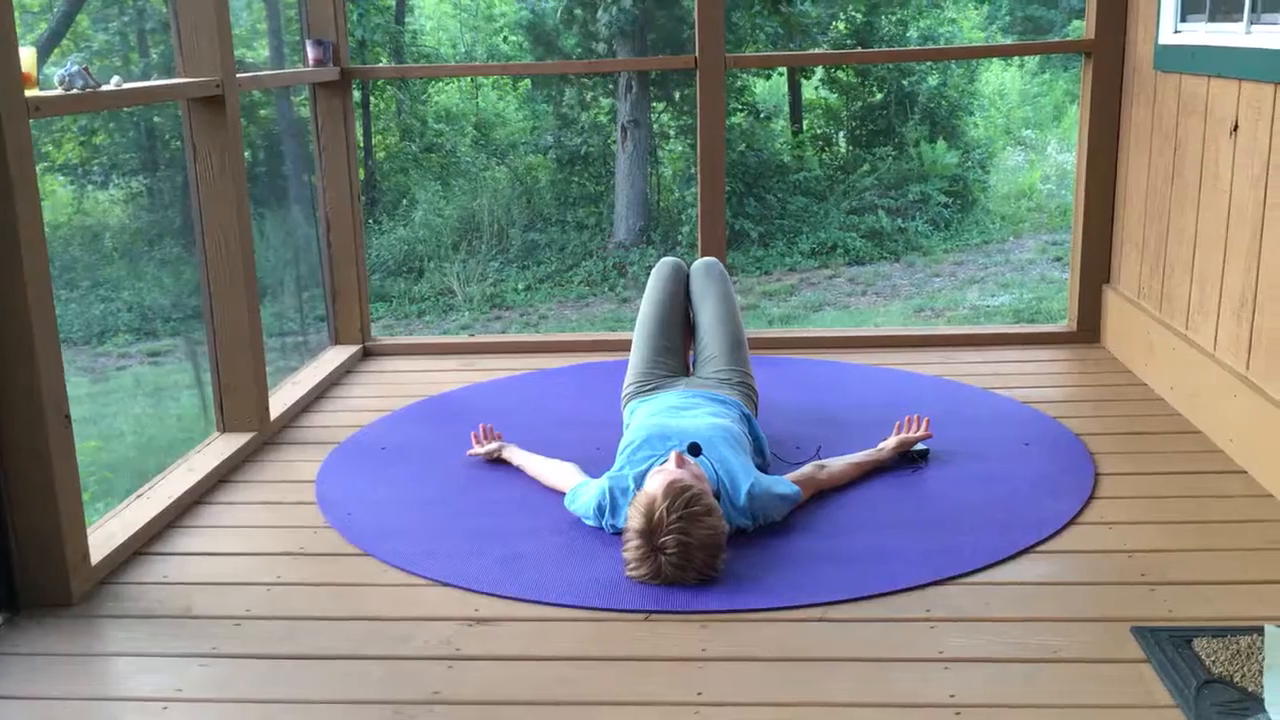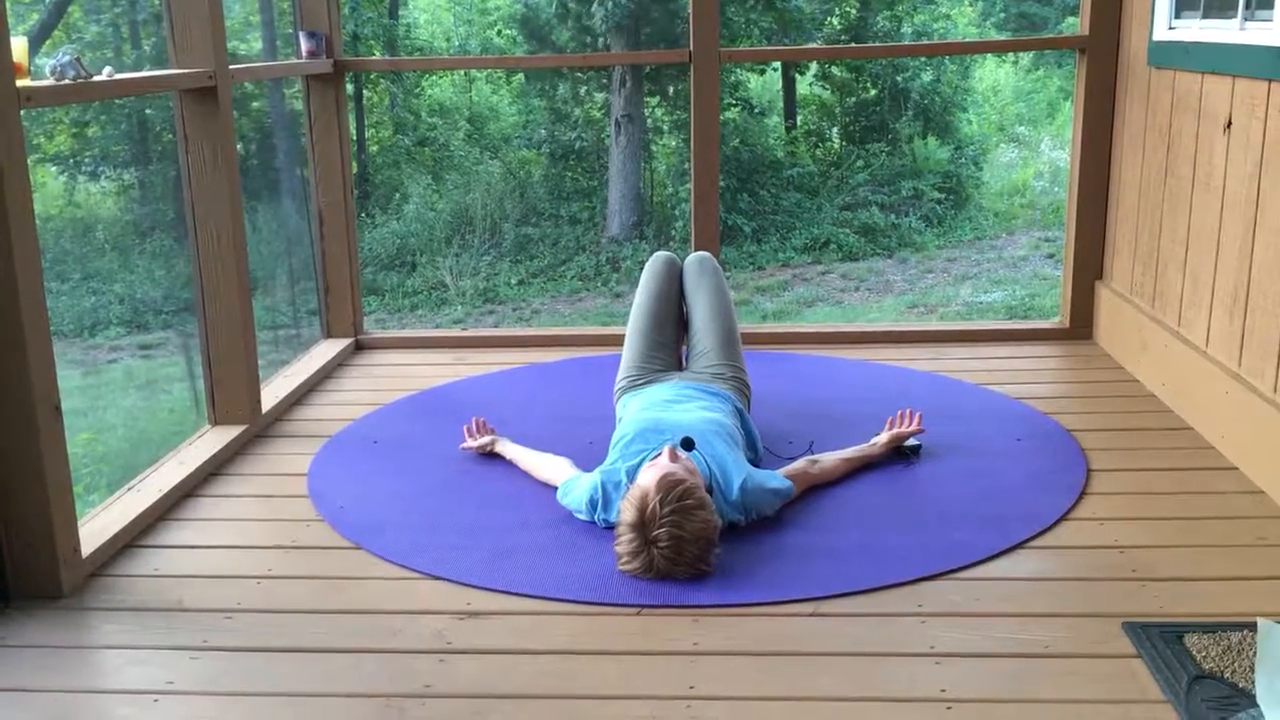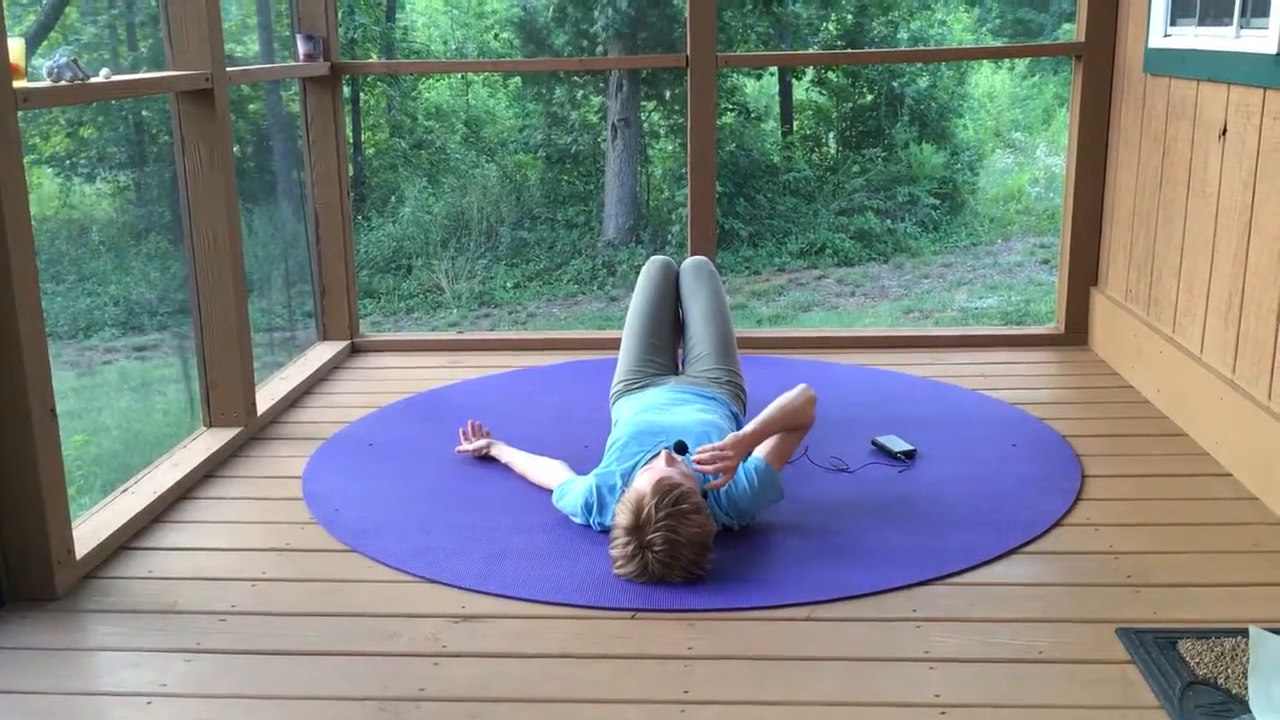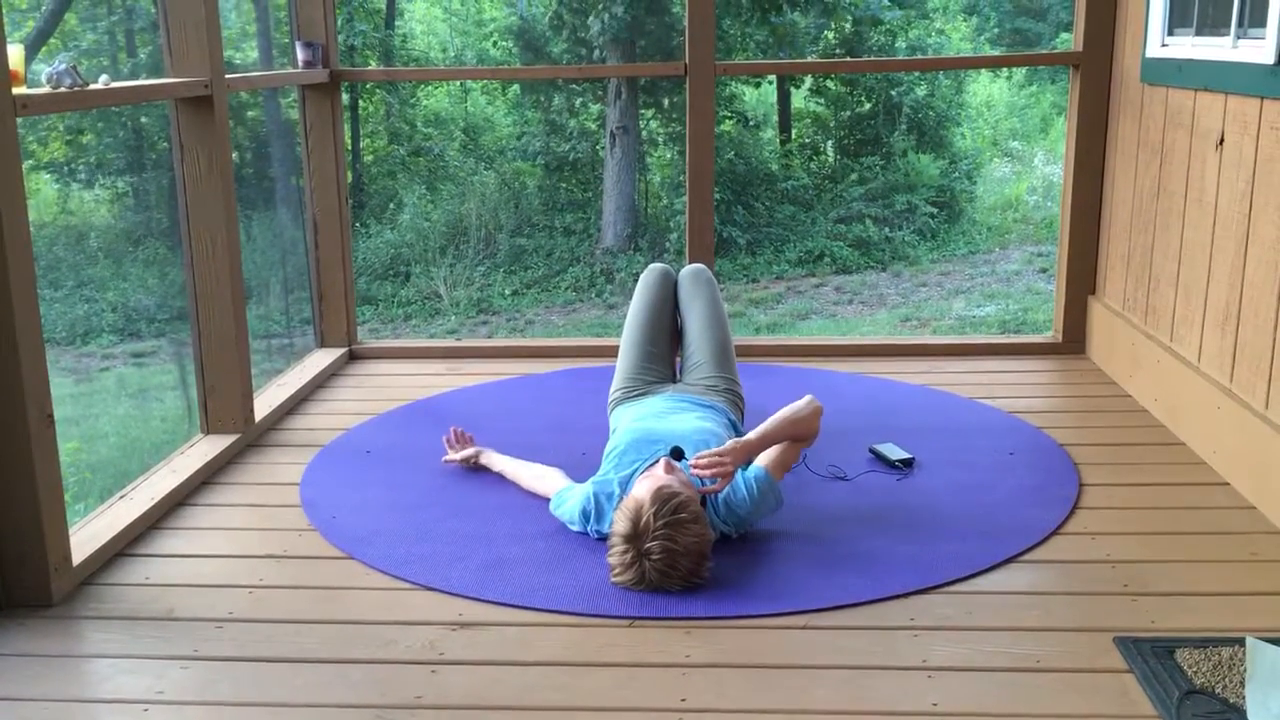
dt=1s
person 1, frame 1
left shoulder: (610, 504)
right shoulder: (750, 500)
left elbow: (566, 474)
right elbow: (818, 474)
left wrist: (506, 450)
right wrist: (885, 451)
left hip: (650, 399)
right hip: (726, 400)
left knee: (670, 268)
right knee: (707, 268)
person 1, frame 2
left shoulder: (603, 499)
right shoulder: (741, 495)
left elbow: (558, 468)
right elbow: (811, 468)
left wrist: (498, 443)
right wrist: (879, 444)
left hip: (642, 393)
right hip: (718, 394)
left knee: (664, 262)
right knee: (700, 262)
person 1, frame 3
left shoulder: (597, 502)
right shoulder: (735, 498)
left elbow: (554, 470)
right elbow: (804, 399)
left wrist: (493, 446)
right wrist: (744, 440)
left hip: (637, 394)
right hip: (714, 395)
left knee: (660, 267)
right knee: (697, 267)
person 1, frame 4
left shoulder: (593, 509)
right shoulder: (734, 506)
left elbow: (547, 477)
right elbow: (811, 410)
left wrist: (483, 454)
right wrist: (744, 447)
left hip: (636, 403)
right hip: (712, 404)
left knee: (658, 275)
right knee: (694, 275)
